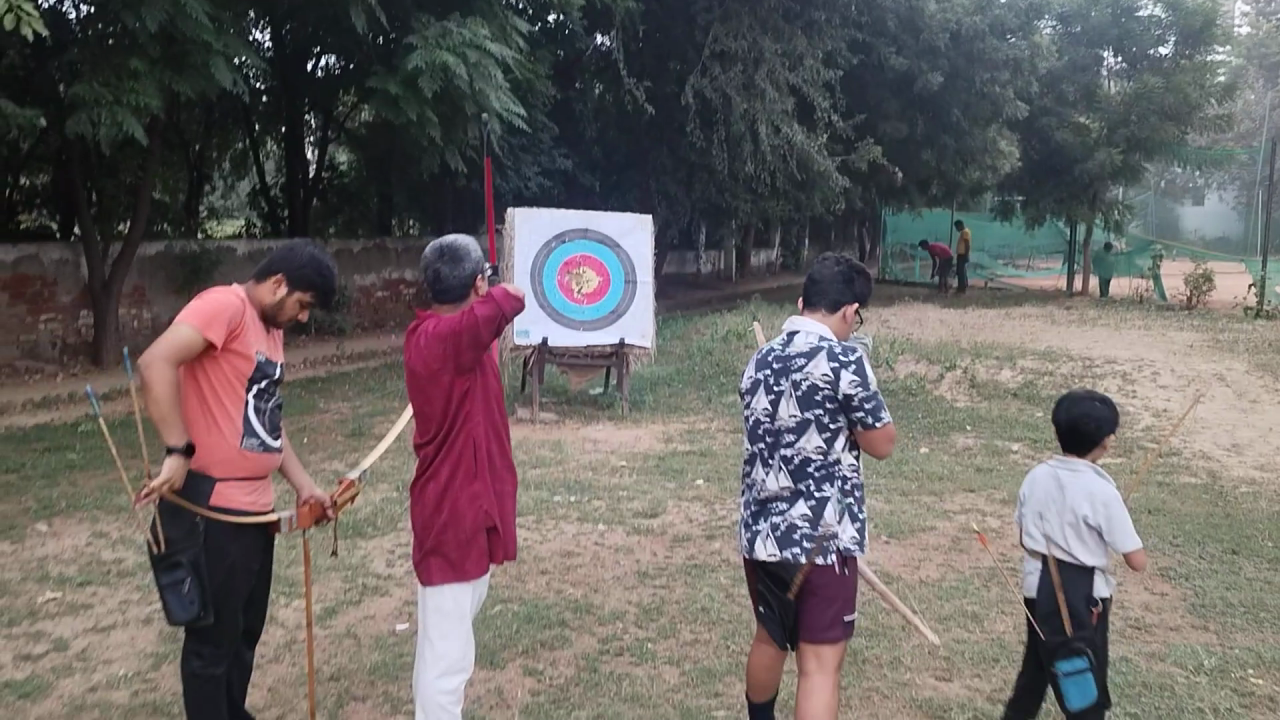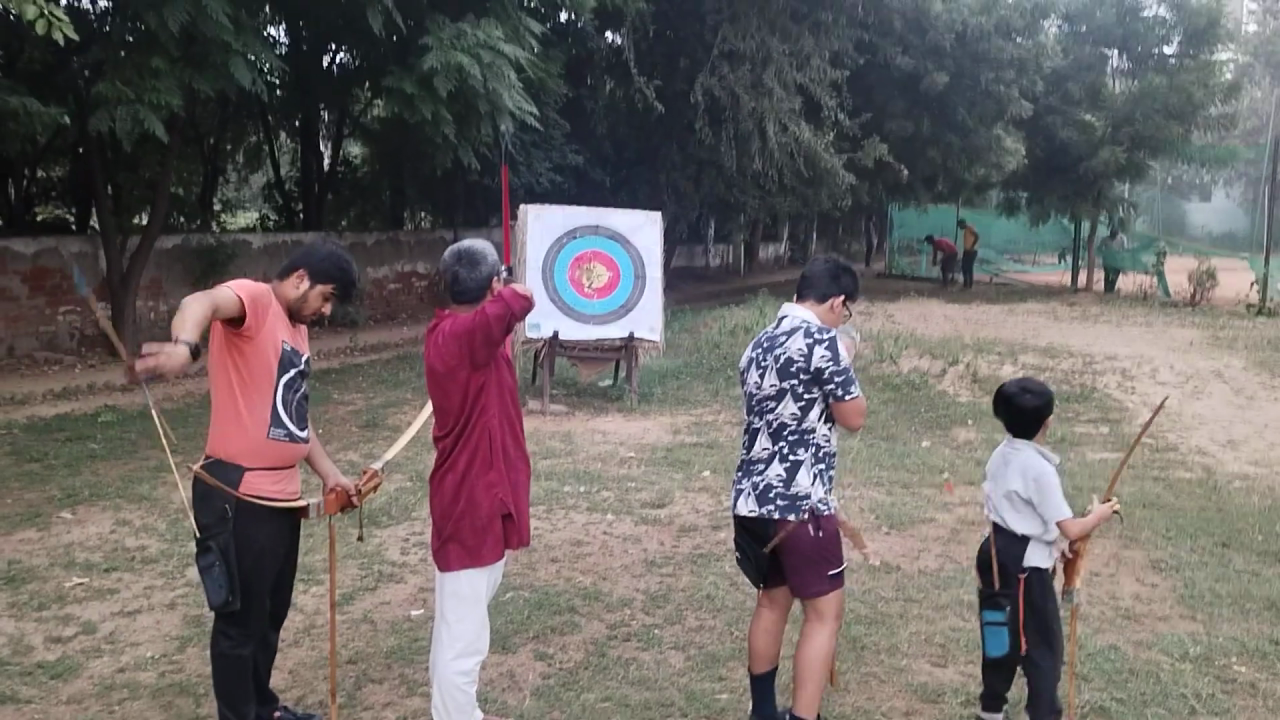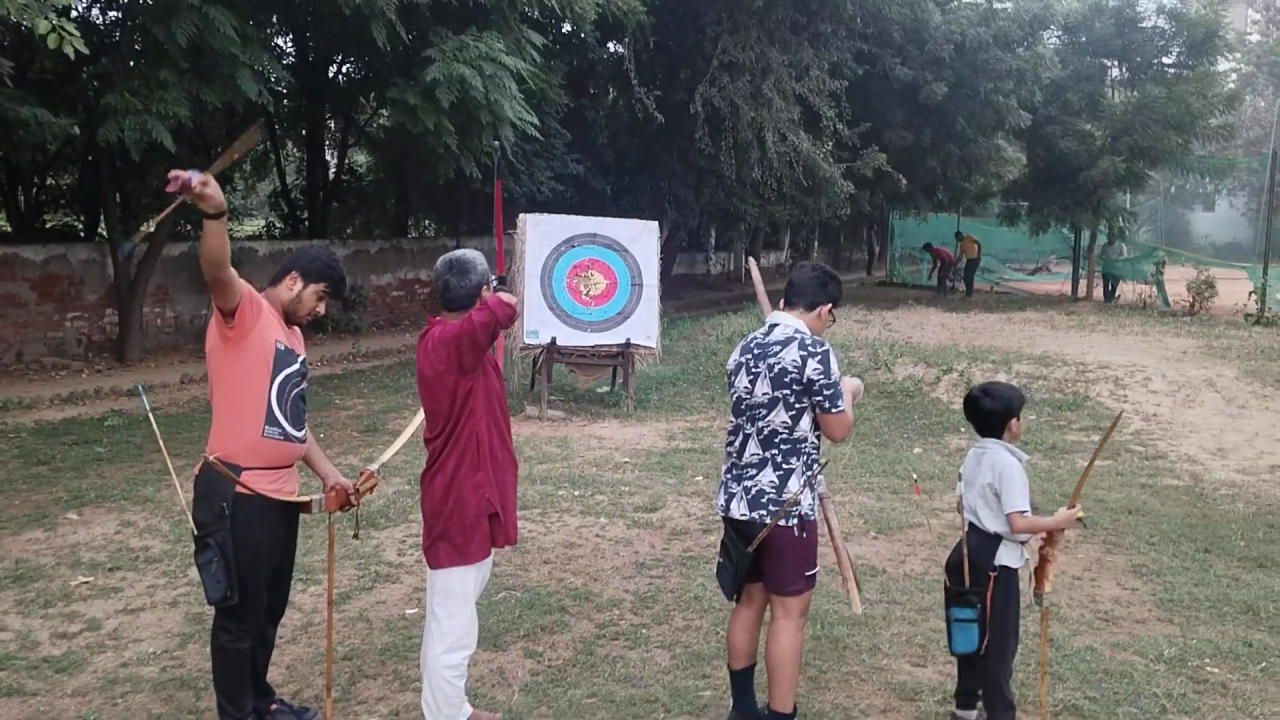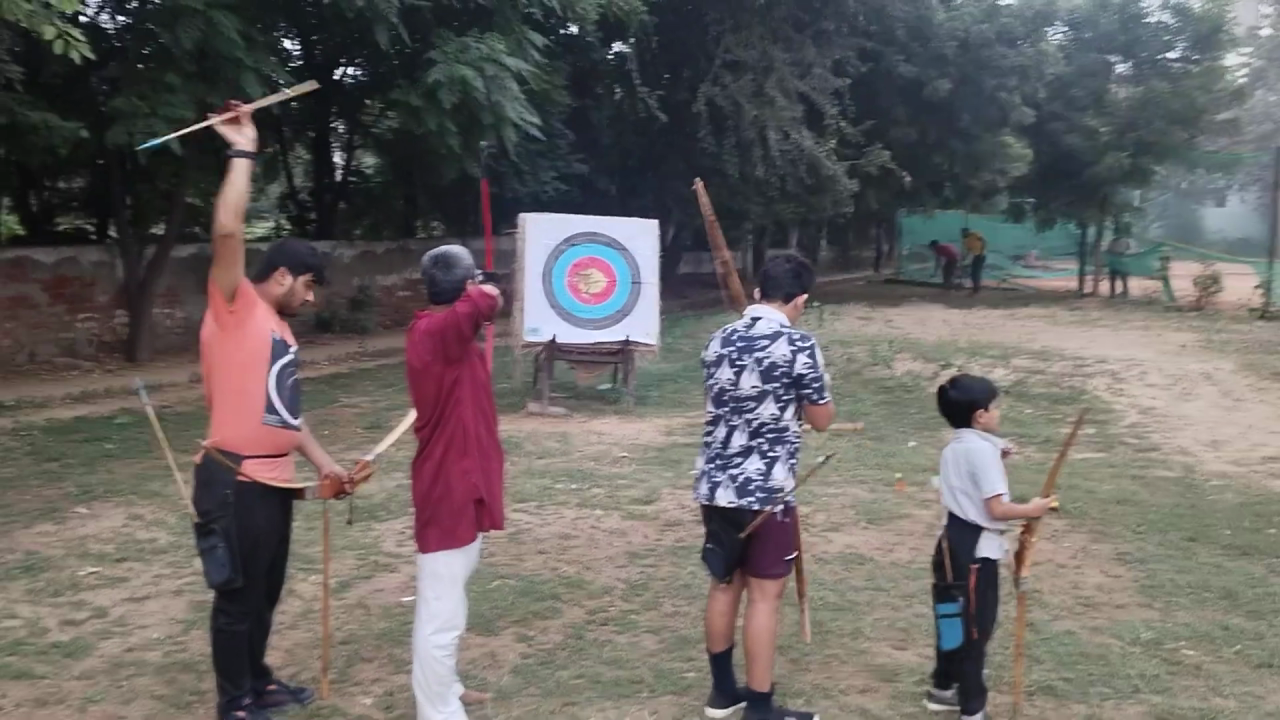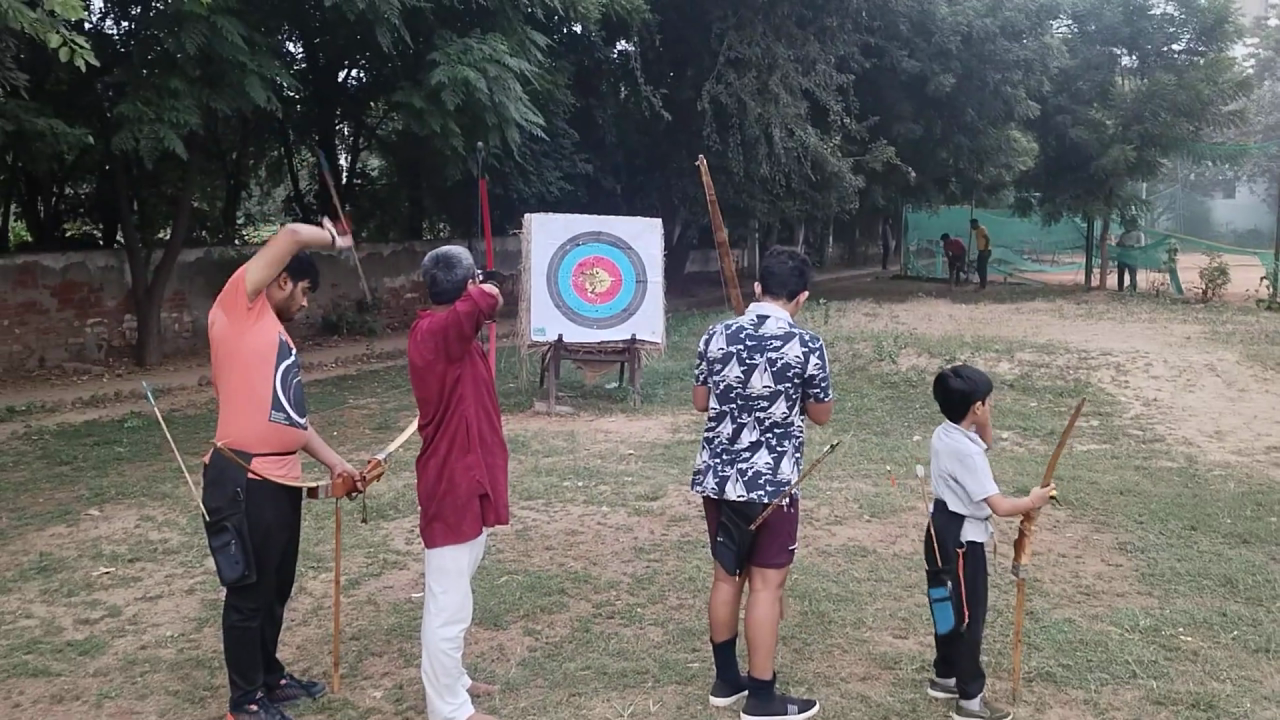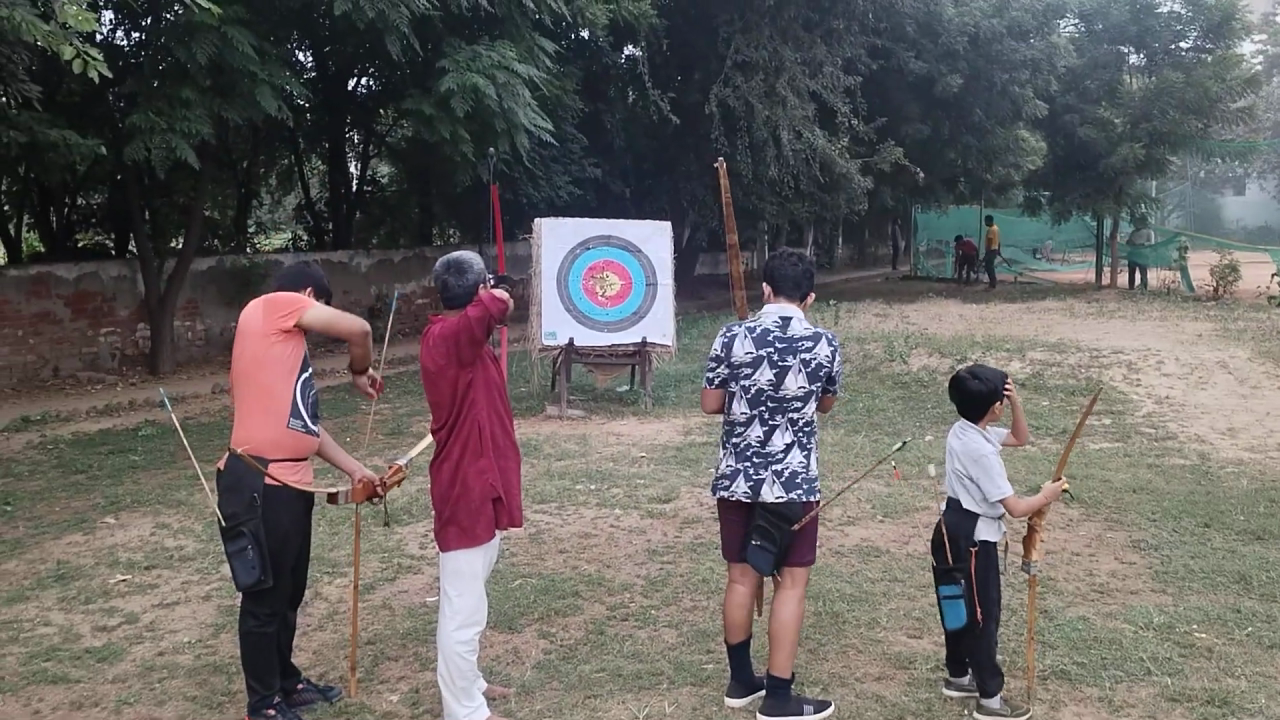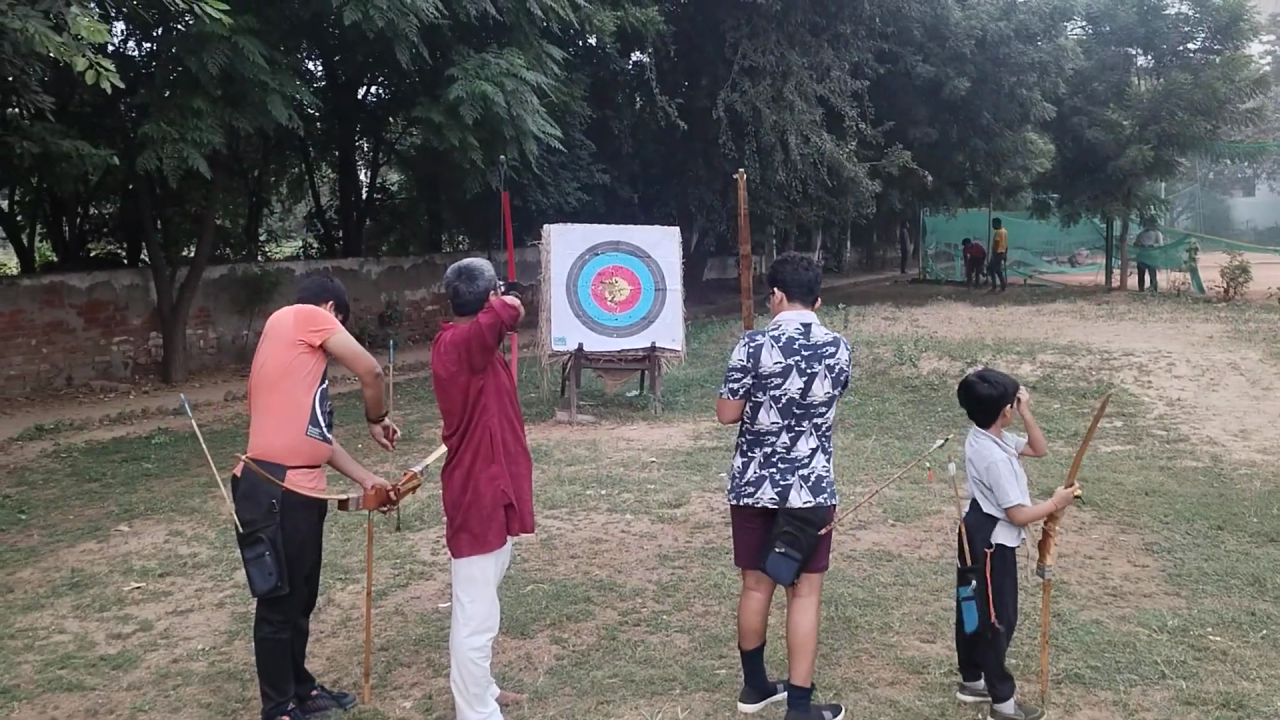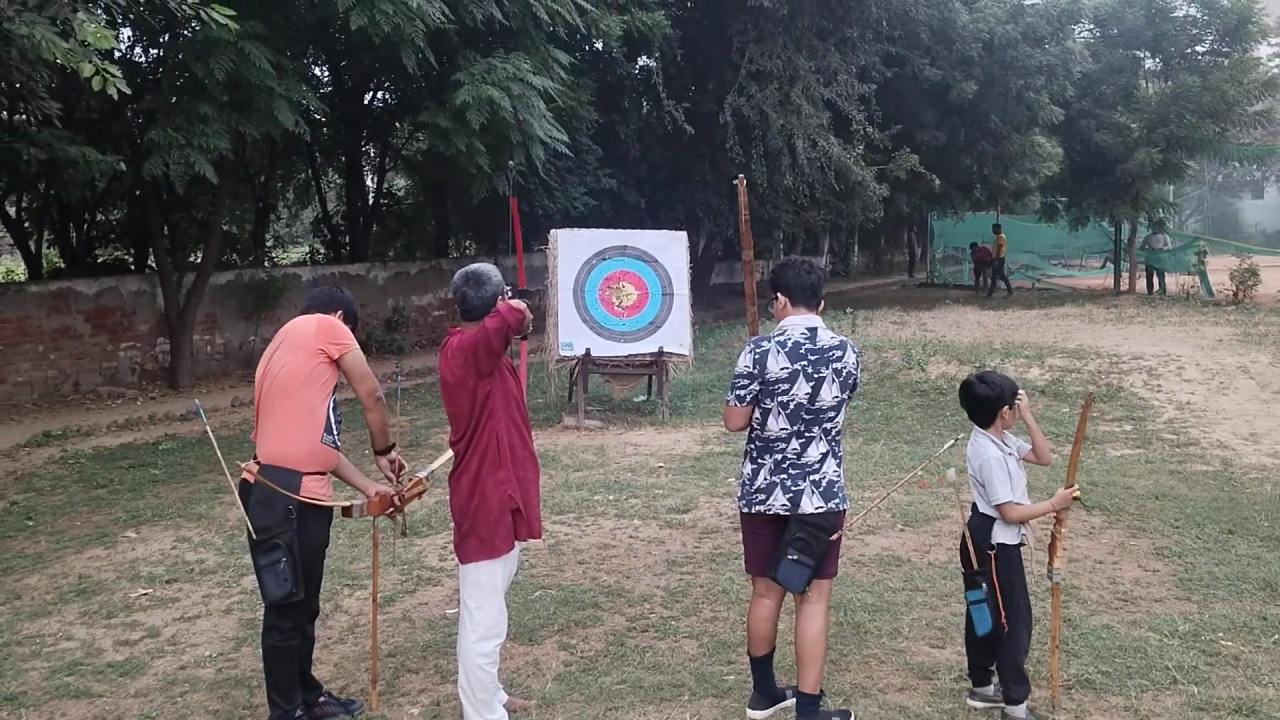
dt=0.4s
person 1, frame 1
left shoulder: (271, 328)
right shoulder: (224, 306)
right elbow: (156, 364)
left wrist: (303, 484)
right wrist: (178, 452)
left hip: (255, 506)
right hip: (211, 508)
left knee: (246, 629)
right knee: (213, 636)
person 1, frame 2
left shoulder: (297, 328)
right shoulder: (253, 300)
right elbow: (207, 302)
left wrist: (329, 473)
right wrist: (186, 345)
left hip: (281, 495)
right hip: (238, 495)
left knee: (271, 613)
right knee: (240, 618)
person 1, frame 3
left shoulder: (292, 337)
right shoulder: (243, 312)
right elbow: (217, 271)
left wrist: (328, 472)
right wrist: (214, 211)
left hip: (280, 494)
right hip: (237, 494)
left knee: (270, 607)
right knee: (240, 611)
person 1, frame 4
left shoulder: (278, 329)
right shoulder: (234, 309)
right elbow: (226, 232)
left wrist: (323, 461)
right wrist: (243, 154)
left hip: (274, 482)
right hip: (236, 484)
left knee: (265, 591)
right knee: (238, 595)
person 1, frame 5
left shoulder: (274, 330)
right shoulder: (239, 306)
right elbow: (291, 239)
left wrist: (334, 461)
right wrist: (330, 236)
left hip: (281, 478)
right hip: (245, 480)
left knee: (276, 588)
right knee: (248, 592)
left ankle: (268, 676)
person 1, frame 6
left shoulder: (284, 339)
right shoulder: (270, 308)
left elbow: (304, 421)
right elbow: (358, 331)
left wrist: (354, 469)
right wrist: (361, 372)
left hip: (290, 484)
right hip: (259, 484)
left knee: (288, 593)
right knee: (265, 597)
left ankle: (286, 682)
person 1, frame 7
left shoulder: (293, 340)
right shoulder: (302, 317)
left elbow: (314, 431)
right elbow: (369, 371)
left wrist: (366, 478)
right wrist: (378, 419)
left hip: (298, 490)
right hip: (274, 490)
left knee: (300, 598)
right knee: (279, 602)
person 1, frame 8
left shoulder: (286, 347)
right shoulder: (324, 327)
right elbow: (372, 395)
left wrist: (368, 486)
right wrist: (384, 450)
left hip: (297, 494)
right hip: (285, 494)
left knee: (303, 605)
right knee: (287, 608)
person 2, frame 1
left shoulder: (429, 333)
right shoulder: (448, 336)
right elbow: (510, 298)
right wrist: (499, 295)
left hip: (454, 505)
right hip: (456, 512)
left knee: (446, 639)
right knee: (447, 650)
person 2, frame 2
left shoulder: (447, 331)
right shoulder: (465, 333)
right elbow: (519, 299)
right wrist: (510, 295)
left hip: (470, 494)
right hip: (474, 501)
left knee: (460, 623)
right knee: (463, 633)
person 2, frame 3
left shoulder: (440, 338)
right shoulder: (453, 340)
right elbow: (503, 308)
right wrist: (498, 303)
left hip: (461, 495)
right hip: (463, 501)
left knee: (449, 619)
right knee: (452, 628)
person 2, frame 4
left shoulder: (433, 330)
right shoulder: (440, 332)
right elbow: (484, 302)
right wrist: (484, 296)
left hip: (453, 482)
right hip: (451, 488)
left knee: (440, 601)
right knee: (441, 609)
person 2, frame 5
left shoulder: (438, 330)
right shoulder: (439, 331)
right elbow: (485, 300)
right wrist: (484, 295)
left hip: (459, 479)
right hip: (454, 484)
left knee: (449, 596)
right knee: (448, 603)
left ankle: (449, 681)
person 2, frame 6
left shoulder: (451, 335)
right shoulder: (451, 335)
right elbow: (496, 305)
right wrist: (496, 300)
left hip: (474, 482)
right hip: (468, 487)
left knee: (465, 599)
right knee: (464, 606)
person 2, frame 7
left shoulder: (463, 341)
right shoulder: (462, 342)
right elbow: (509, 310)
right wrist: (505, 306)
left hip: (486, 487)
right hip: (479, 493)
left knee: (477, 604)
right knee: (476, 613)
person 2, frame 8
left shoulder: (473, 348)
right shoulder: (469, 347)
right elbow: (515, 313)
left wrist: (511, 332)
right wrist: (518, 315)
left hip: (494, 493)
right hip: (488, 499)
left knee: (484, 610)
right knee: (484, 618)
person 3, frame 1
left shoulder: (760, 361)
right shoulder: (843, 359)
right elbow: (881, 444)
left hip: (761, 530)
right hip: (819, 535)
left knee: (772, 634)
right knee: (821, 661)
person 3, frame 2
left shoulder: (760, 343)
right shoulder: (820, 339)
right elbow: (853, 417)
right wrist: (844, 367)
left hip: (753, 496)
right hip: (798, 500)
left knee: (772, 601)
right knee: (823, 614)
person 3, frame 3
left shoulder: (745, 348)
right shoulder: (812, 352)
right elbow: (837, 430)
right wrist: (846, 394)
left hip: (737, 496)
right hip: (784, 504)
left knee: (748, 600)
right knee: (788, 612)
person 3, frame 4
left shoulder: (719, 340)
right shoulder: (799, 346)
right elbow: (821, 419)
right wrist: (817, 389)
left hip: (715, 483)
right hip: (764, 490)
left knee: (724, 584)
right knee: (764, 595)
person 3, frame 5
left shoulder: (717, 335)
right shoulder: (805, 345)
left elbow: (700, 401)
right elbow: (820, 414)
left hip: (716, 476)
right hip: (769, 484)
left knee: (726, 575)
right knee: (766, 584)
left ankle: (726, 679)
person 3, frame 6
left shoulder: (732, 336)
right shoulder: (824, 344)
left elbow: (709, 403)
left hip: (736, 478)
right hip: (792, 483)
left knee: (741, 577)
right knee: (790, 583)
left ankle: (741, 680)
person 3, frame 7
left shoulder: (755, 345)
right shoulder: (839, 349)
left elbow: (727, 414)
left hip: (754, 486)
right hip: (811, 489)
left knee: (756, 584)
right knee: (805, 591)
person 3, frame 8
left shoulder: (761, 350)
right shoulder: (846, 352)
left elbow: (734, 421)
left hip: (764, 492)
right hip: (821, 494)
left knee: (765, 591)
right knee: (813, 597)
person 4, frame 1
left shoulder: (1037, 476)
right shoulder: (1102, 493)
right elbow: (1137, 560)
right wrist: (1119, 532)
left hip: (1039, 584)
right hip: (1082, 593)
left knee: (1037, 661)
person 4, frame 2
left shoulder: (1000, 454)
right shoulder: (1039, 469)
right elbow: (1070, 530)
right wrist: (1099, 515)
left hip: (995, 554)
right hip: (1025, 564)
left knee: (1000, 635)
right knee: (1043, 647)
person 4, frame 3
left shoulder: (975, 454)
right shoulder: (1008, 463)
left elbow: (961, 506)
right elbow: (1018, 523)
right wrist: (1057, 521)
left hip: (970, 552)
right hip: (996, 560)
right knee: (999, 644)
person 4, frame 4
left shoulder: (954, 448)
right shoulder: (983, 448)
right elbow: (996, 508)
right wrist: (1032, 509)
left hip: (952, 542)
right hip: (975, 550)
left knee: (954, 622)
right knee: (975, 630)
left ankle: (941, 689)
person 4, frame 5
left shoulder: (945, 432)
right shoulder: (965, 451)
left elbow: (984, 439)
right elbow: (999, 505)
left wrist: (983, 406)
right wrist: (1032, 501)
left hip: (943, 532)
right hip: (961, 539)
left knee: (950, 611)
right knee: (969, 618)
left ankle: (944, 677)
person 4, frame 6
left shoulder: (961, 431)
right shoulder: (982, 452)
left elbow: (1021, 438)
right elbow: (1015, 507)
left wrist: (1017, 403)
right wrist: (1045, 496)
left hip: (951, 530)
right hip: (973, 538)
right knee: (982, 616)
left ankle: (958, 677)
person 4, frame 7
left shoulder: (985, 437)
right shoulder: (995, 457)
left elbow: (1039, 449)
right elbow: (1017, 515)
left wrist: (1027, 414)
right wrist: (1055, 503)
left hip: (976, 535)
right hip: (993, 543)
left knee: (973, 611)
right knee: (998, 620)
left ankle: (971, 681)
person 4, frame 8
left shoulder: (997, 439)
right shoulder: (991, 456)
left elbow: (1044, 457)
right elbow: (1010, 512)
left wrist: (1028, 417)
right wrist: (1054, 504)
left hip: (980, 539)
right hip: (997, 544)
right knee: (1013, 623)
left ankle: (981, 687)
